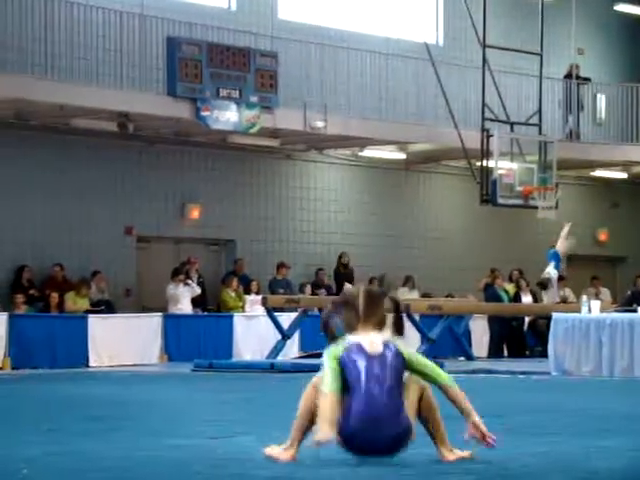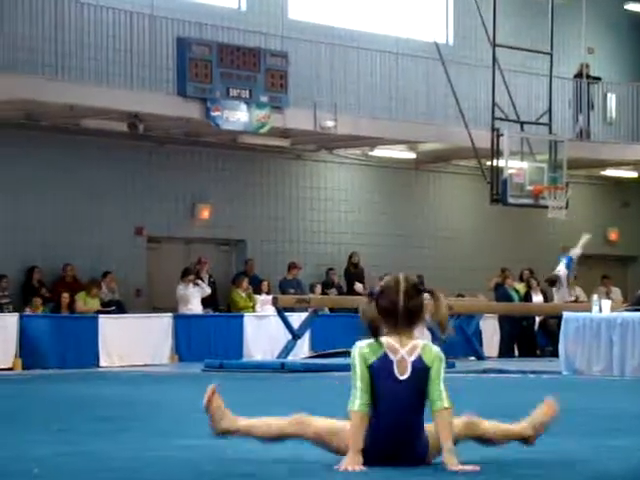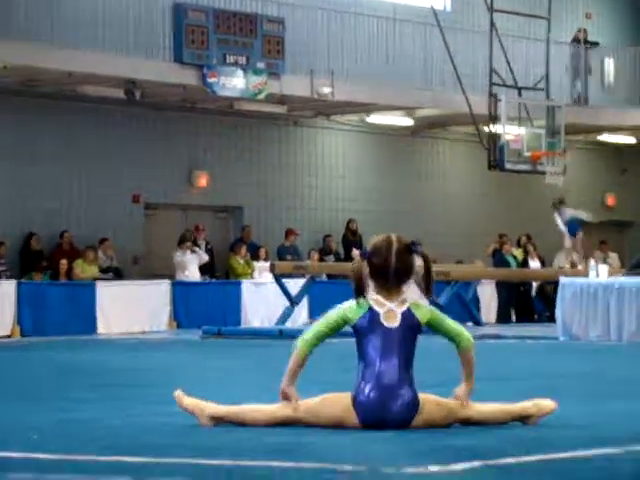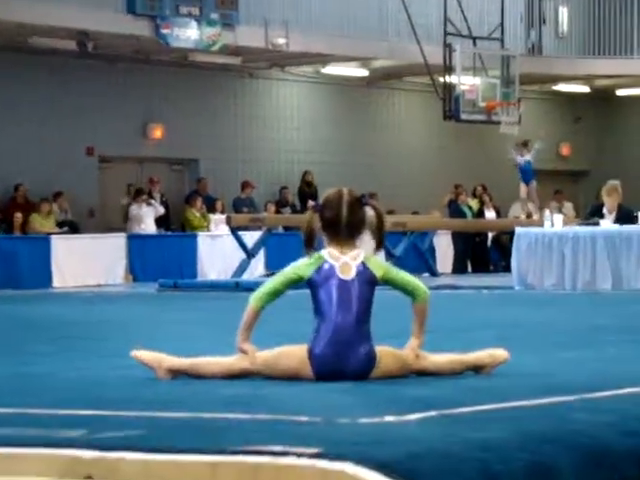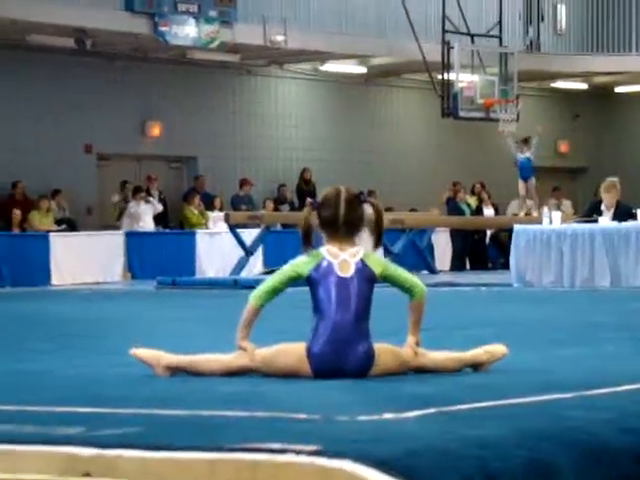
dt=0.5s
person 1, frame 1
left shoulder: (336, 350)
right shoulder: (397, 347)
left elbow: (329, 389)
right elbow: (445, 382)
right wrist: (472, 417)
left hip: (356, 439)
right hip: (394, 440)
left knee: (320, 381)
person 1, frame 2
left shoulder: (364, 351)
right shoulder: (432, 355)
left elbow: (359, 404)
right elbow: (441, 404)
left wrist: (353, 454)
right wrist: (449, 455)
left hip: (374, 450)
right hip: (415, 452)
left knee: (301, 424)
right knee: (467, 424)
left ankle: (229, 424)
right ankle: (525, 430)
person 1, frame 3
left shoulder: (354, 309)
right shoulder: (419, 311)
left elbow: (306, 341)
right elbow: (465, 339)
left wrist: (288, 385)
right wrist: (467, 385)
left hip: (365, 407)
right hip: (407, 408)
left knee: (290, 411)
right knee: (463, 410)
left ankle: (213, 412)
right ankle: (526, 410)
person 1, frame 4
left shoulder: (311, 264)
right shoulder: (373, 265)
left elbow: (260, 296)
right elbow: (421, 292)
left wrist: (243, 340)
right wrist: (417, 339)
left hip: (320, 360)
right hip: (364, 361)
left knee: (248, 362)
right knee: (417, 361)
left ankle: (171, 364)
right ankle: (480, 359)
person 1, frame 5
left shoulder: (309, 262)
right shoulder: (372, 262)
left elbow: (260, 294)
right elbow: (418, 289)
left wrist: (242, 338)
right wrist: (413, 337)
left hip: (318, 358)
right hip: (362, 359)
left knee: (246, 360)
right knee: (415, 358)
left ankle: (170, 361)
right ankle: (477, 356)
